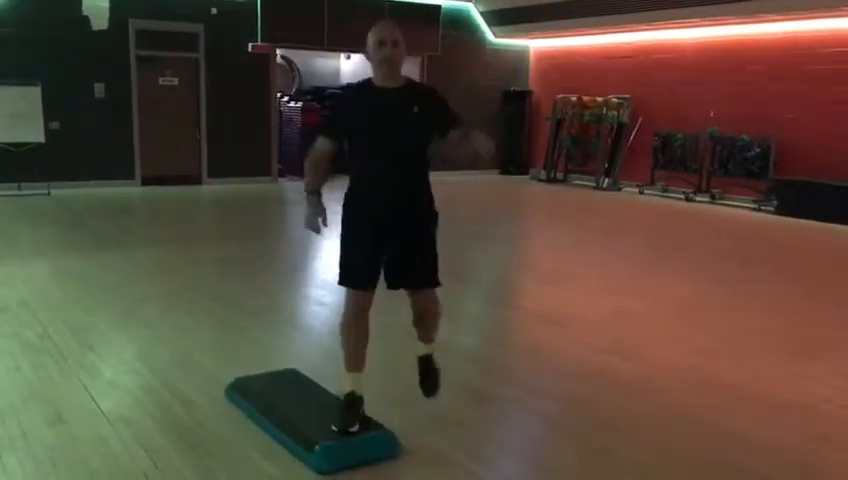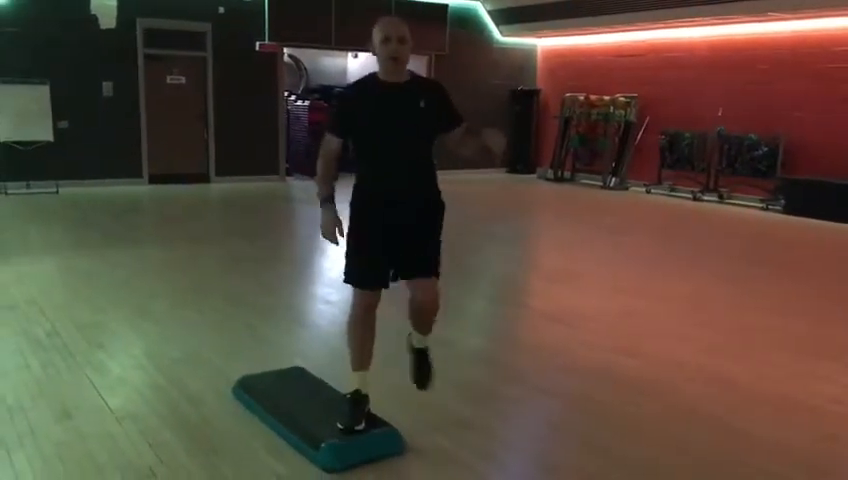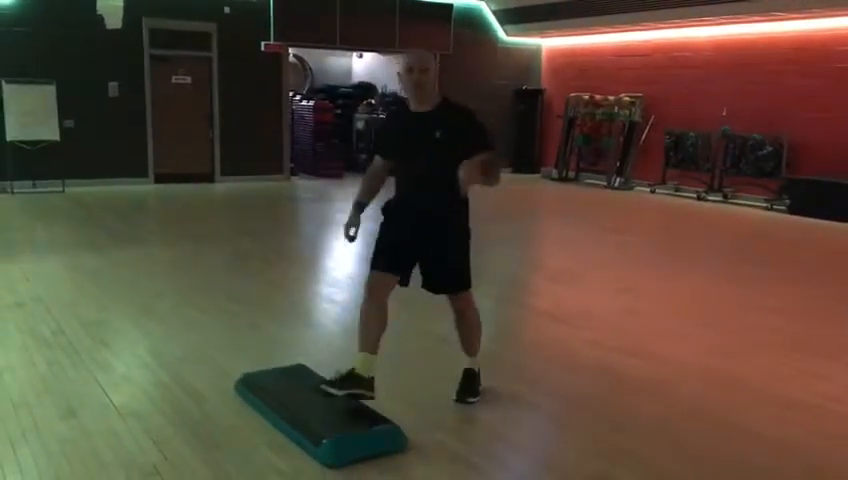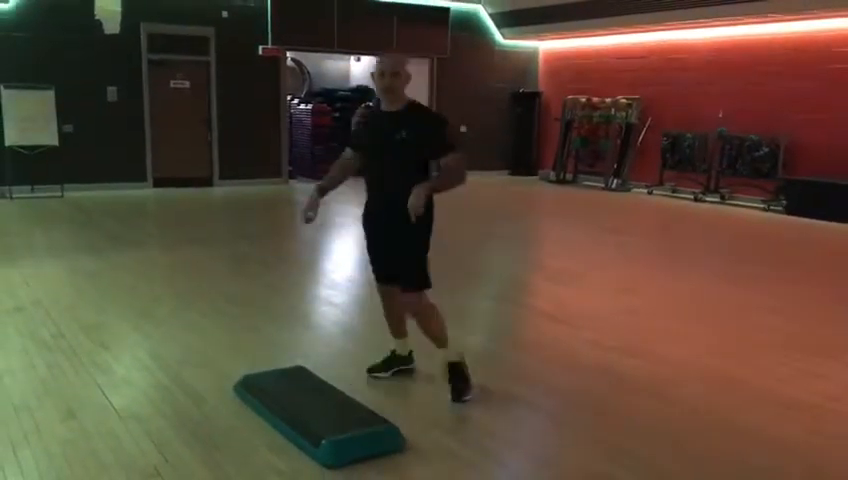
dt=0.4s
person 1, frame 1
left shoulder: (426, 99)
right shoulder: (351, 100)
left elbow: (455, 142)
right elbow: (320, 152)
left wrist: (476, 142)
right wrist: (313, 196)
left hip: (415, 212)
right hip: (362, 212)
left knee: (424, 298)
right knee: (357, 301)
left ankle: (425, 353)
right ankle: (353, 394)
person 1, frame 2
left shoulder: (431, 93)
right shoulder: (355, 96)
left elbow: (459, 141)
right elbow: (328, 153)
left wrist: (485, 139)
right wrist: (327, 205)
left hip: (422, 208)
right hip: (370, 210)
left knee: (425, 295)
right knee: (364, 299)
left ankle: (419, 343)
right ankle: (359, 393)
person 1, frame 3
left shoulder: (460, 120)
right shoulder: (394, 123)
left elbow: (492, 173)
right elbow: (378, 170)
left wrist: (476, 170)
right wrist: (357, 210)
left hip: (447, 222)
right hip: (402, 215)
left knee: (460, 299)
right knee: (376, 285)
left ankle: (472, 370)
right ankle: (362, 374)
person 1, frame 4
left shoulder: (426, 121)
right shoulder: (367, 121)
left elbow: (457, 172)
right elbow: (349, 161)
left wrist: (426, 188)
right wrist: (319, 192)
left hip: (410, 219)
right hip: (377, 216)
left knee: (413, 300)
right knee: (387, 289)
left ankle: (454, 362)
right ankle: (402, 354)
